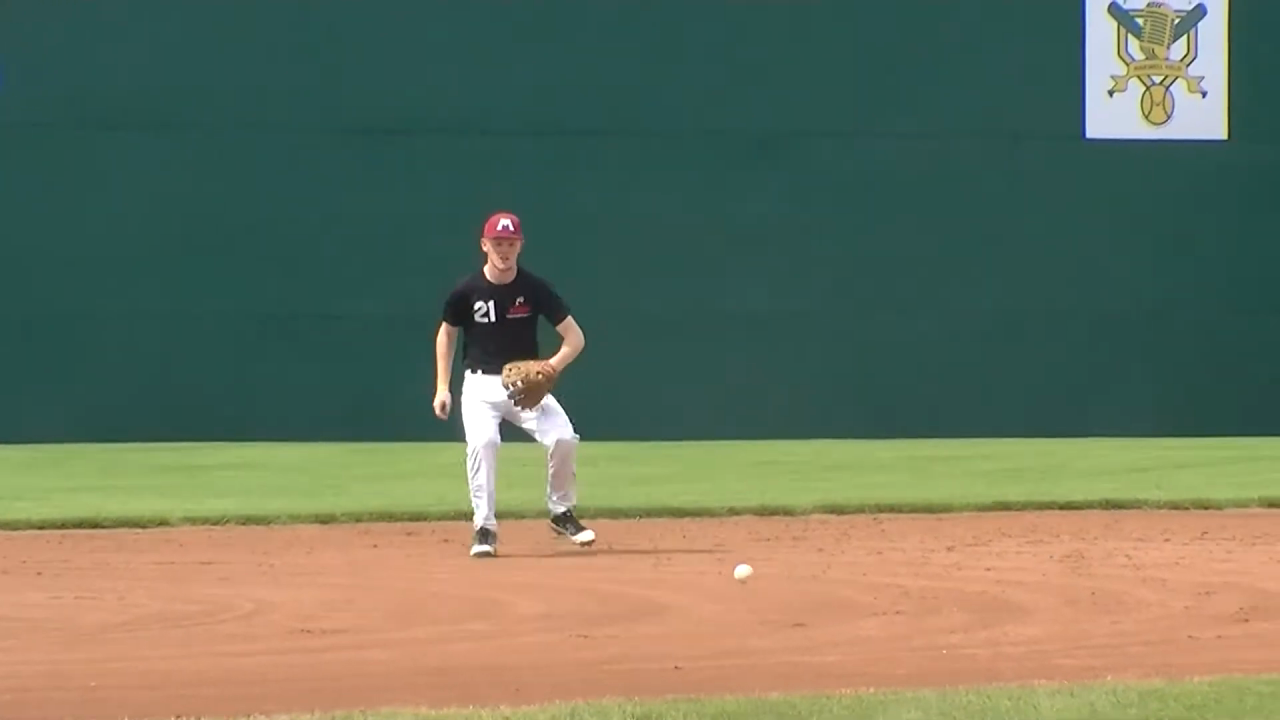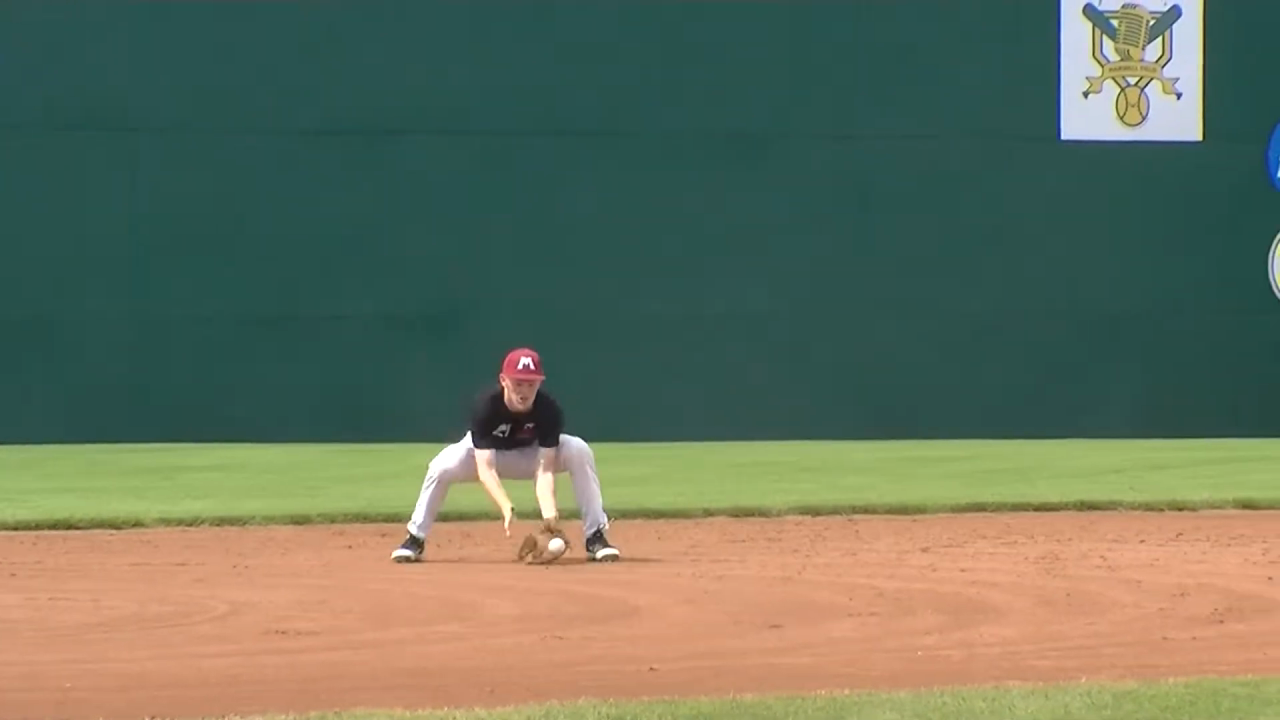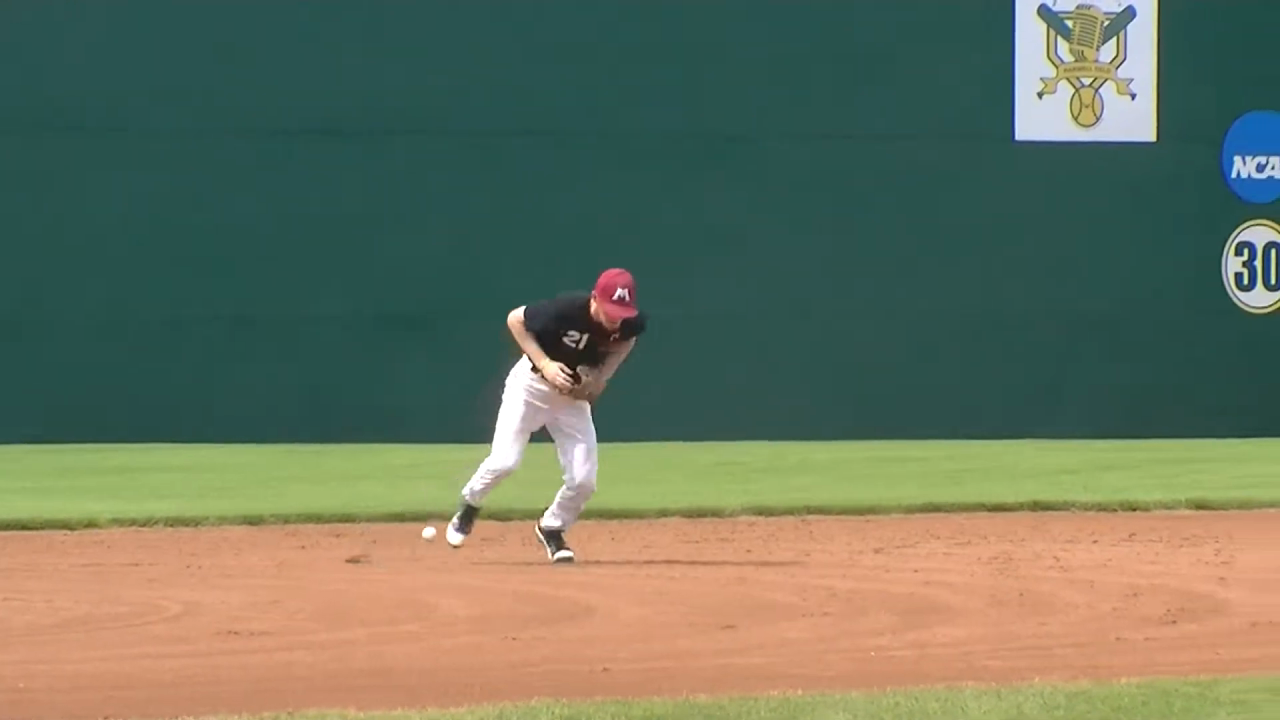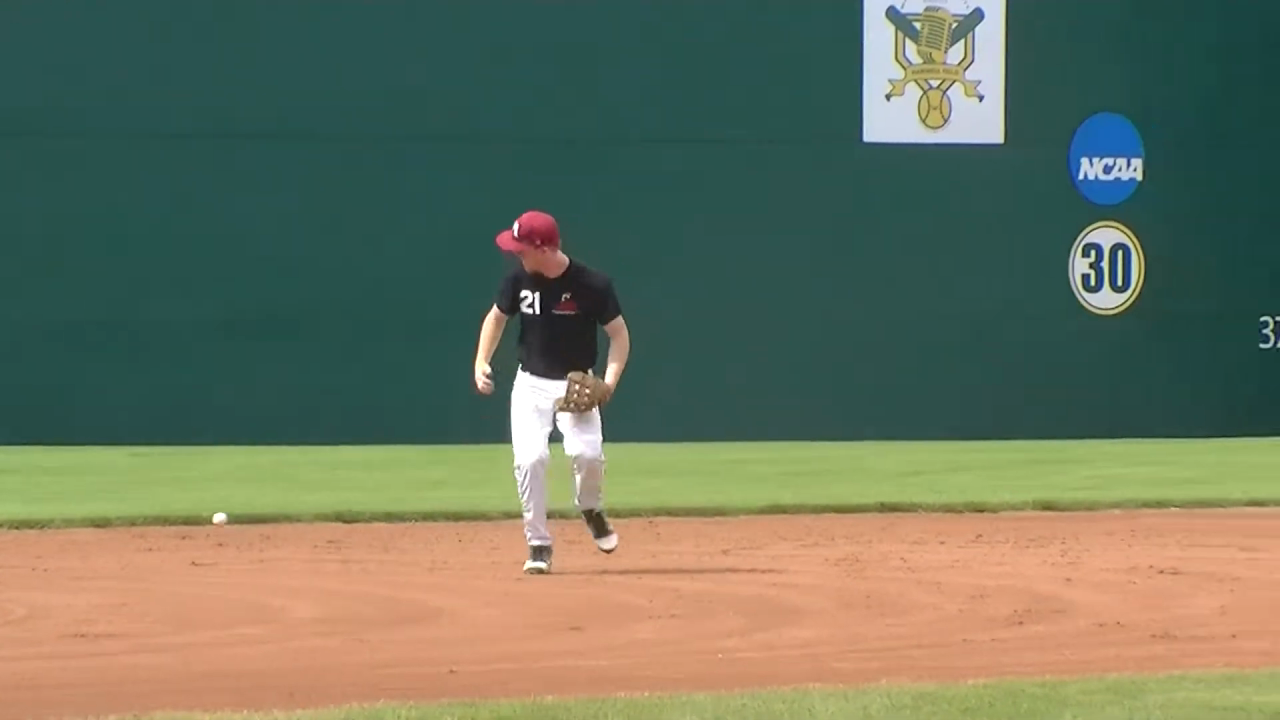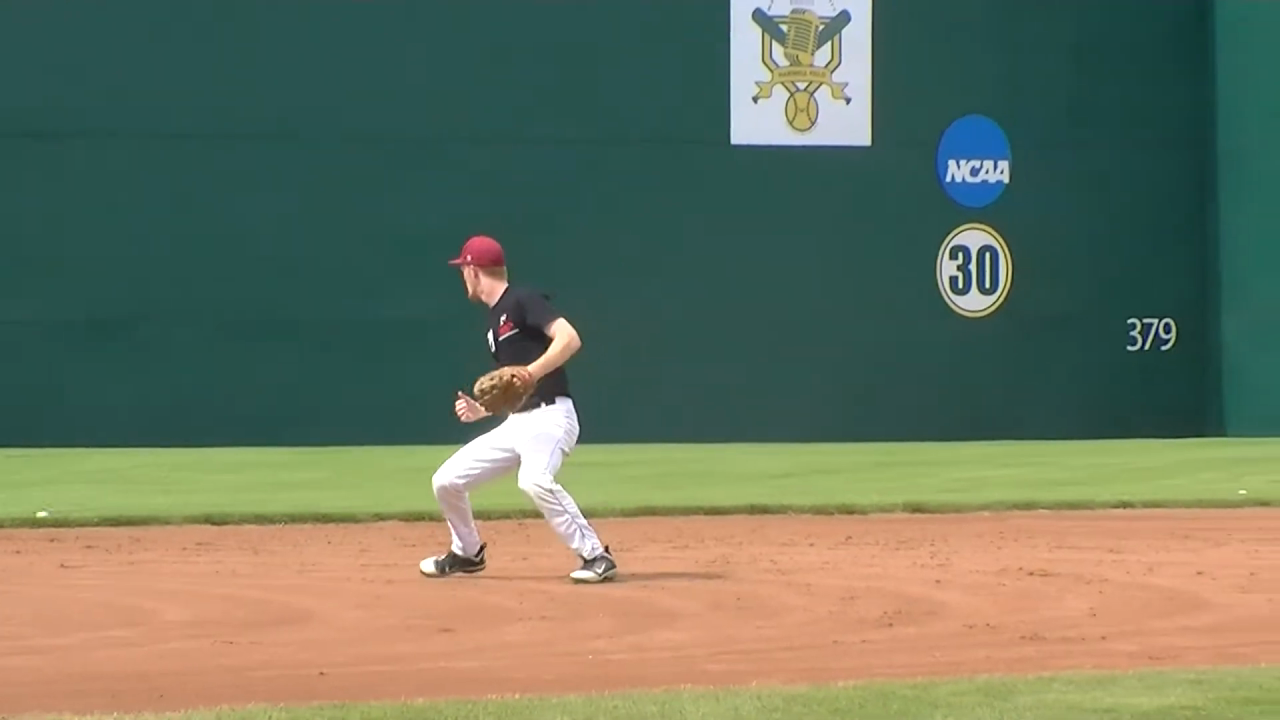
dt=0.4s
person 1, frame 1
left shoulder: (535, 288)
right shoulder: (466, 290)
left elbow: (575, 337)
right elbow: (447, 333)
left wrist: (553, 366)
right wrist: (442, 386)
right hip: (480, 385)
left knee: (564, 438)
right knee: (483, 442)
left ankle: (561, 511)
right ankle: (484, 528)
person 1, frame 2
left shoulder: (549, 409)
right shoulder: (486, 406)
left elbow: (545, 467)
right elbow: (486, 469)
left wrist: (549, 512)
right wrist: (506, 507)
left hip: (526, 453)
right hip: (484, 454)
left knee: (578, 452)
right knee: (442, 467)
left ankle: (595, 536)
right ankle: (415, 538)
person 1, frame 3
left shoulder: (631, 322)
right shoulder: (565, 308)
right elbow: (515, 320)
left wrist: (601, 378)
right wrist: (545, 364)
left hip: (575, 393)
right hip: (532, 385)
left knee: (583, 480)
right knee: (505, 462)
left ankle: (551, 528)
right ankle: (470, 503)
person 1, frame 4
left shoulder: (593, 284)
right shoulder: (518, 277)
left elbow: (619, 335)
right elbow: (496, 317)
left wrist: (609, 383)
right wrist: (481, 362)
right hip: (531, 386)
left knee: (587, 453)
right knee: (532, 458)
left ankle: (591, 509)
right ankle: (539, 543)
person 1, frame 5
left shoulder: (524, 301)
right shoulder: (494, 318)
left elbow: (570, 338)
left wrist: (533, 372)
right wrist: (481, 408)
left hip: (549, 418)
right hip: (515, 423)
left knee: (535, 481)
right knee: (446, 482)
left ankle: (596, 555)
right ankle: (467, 553)
